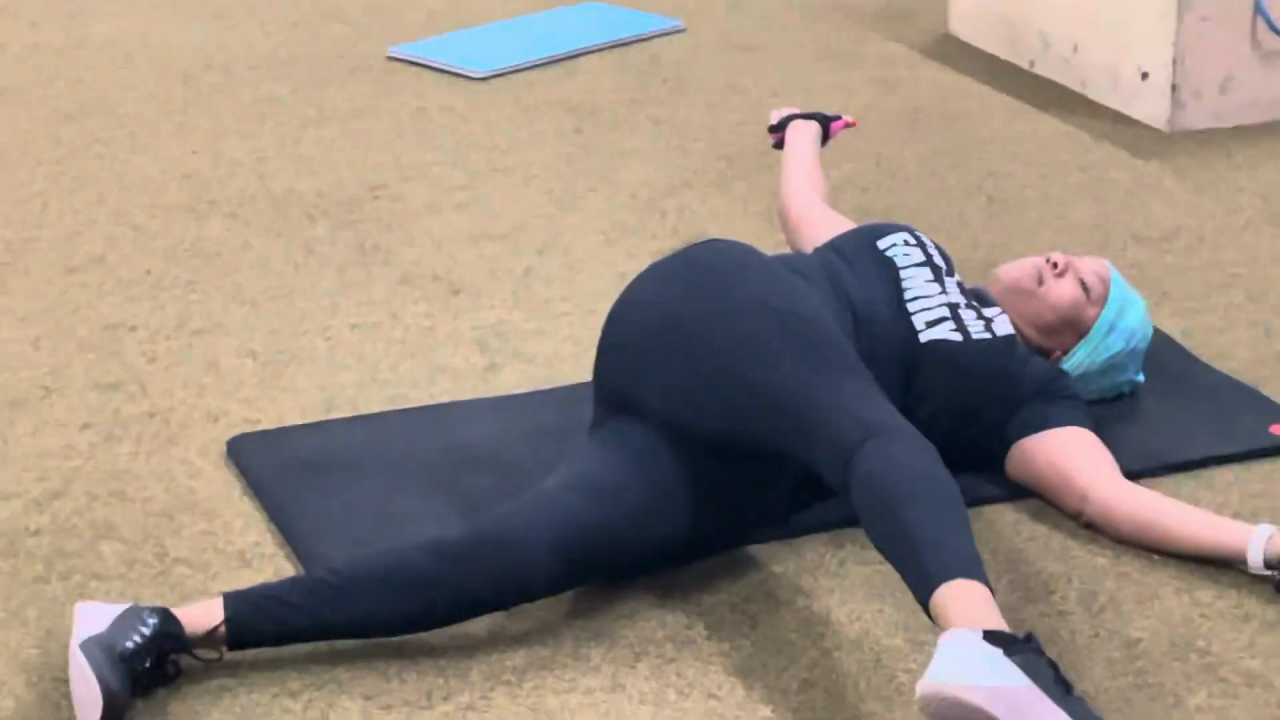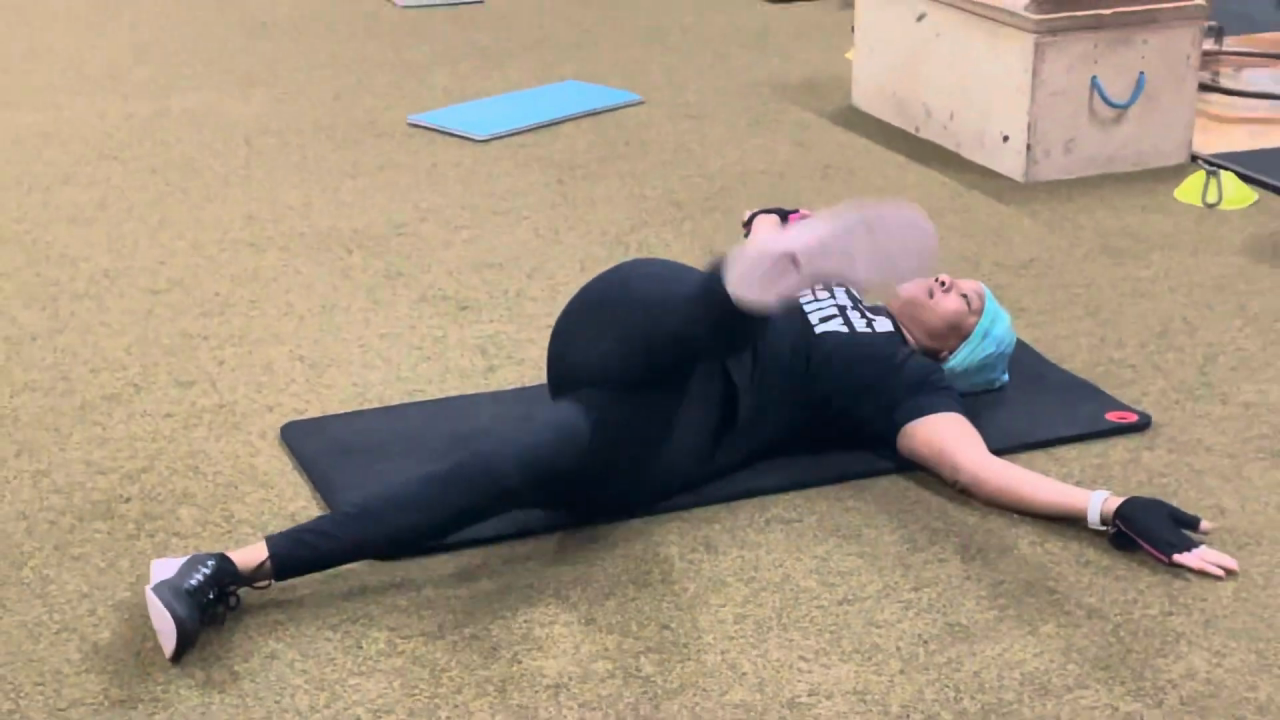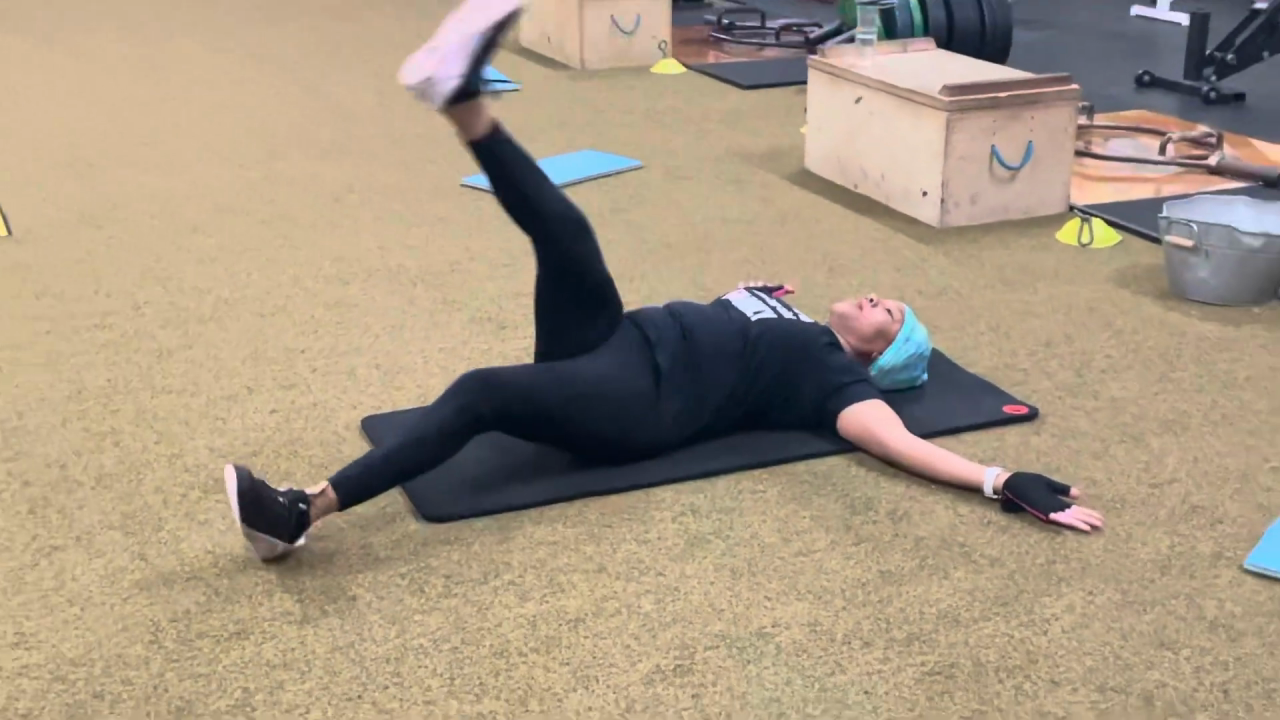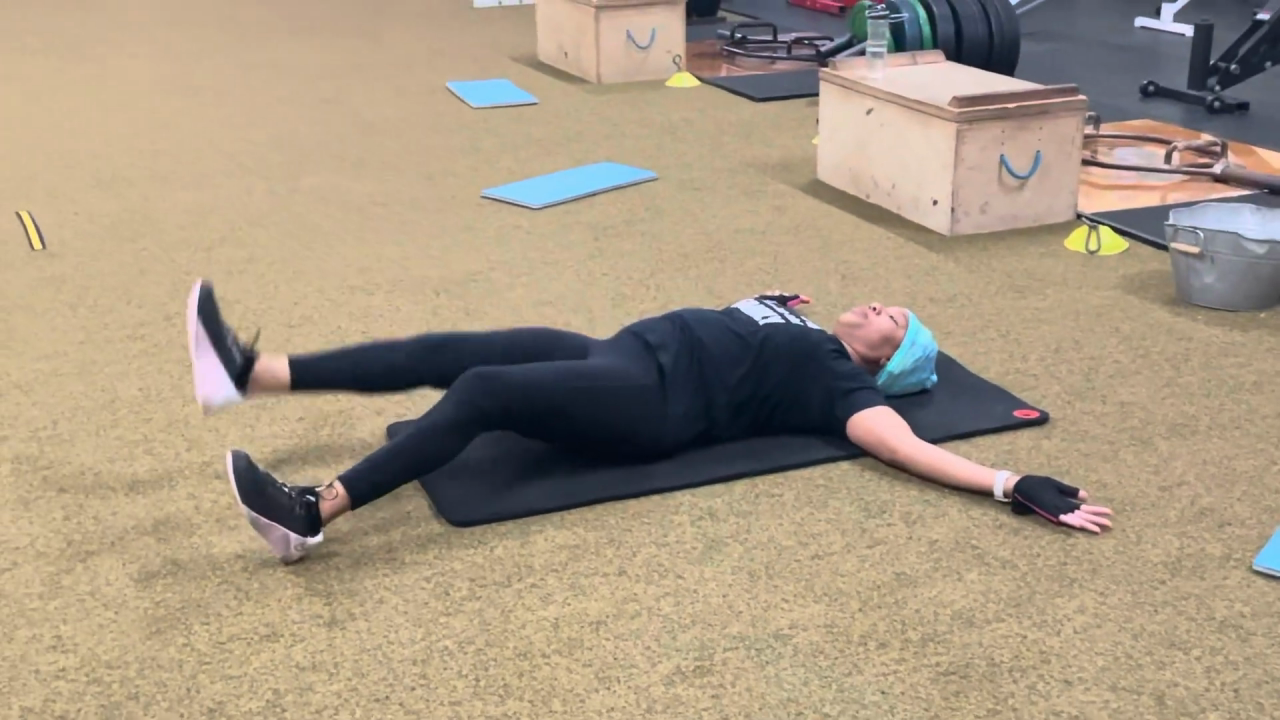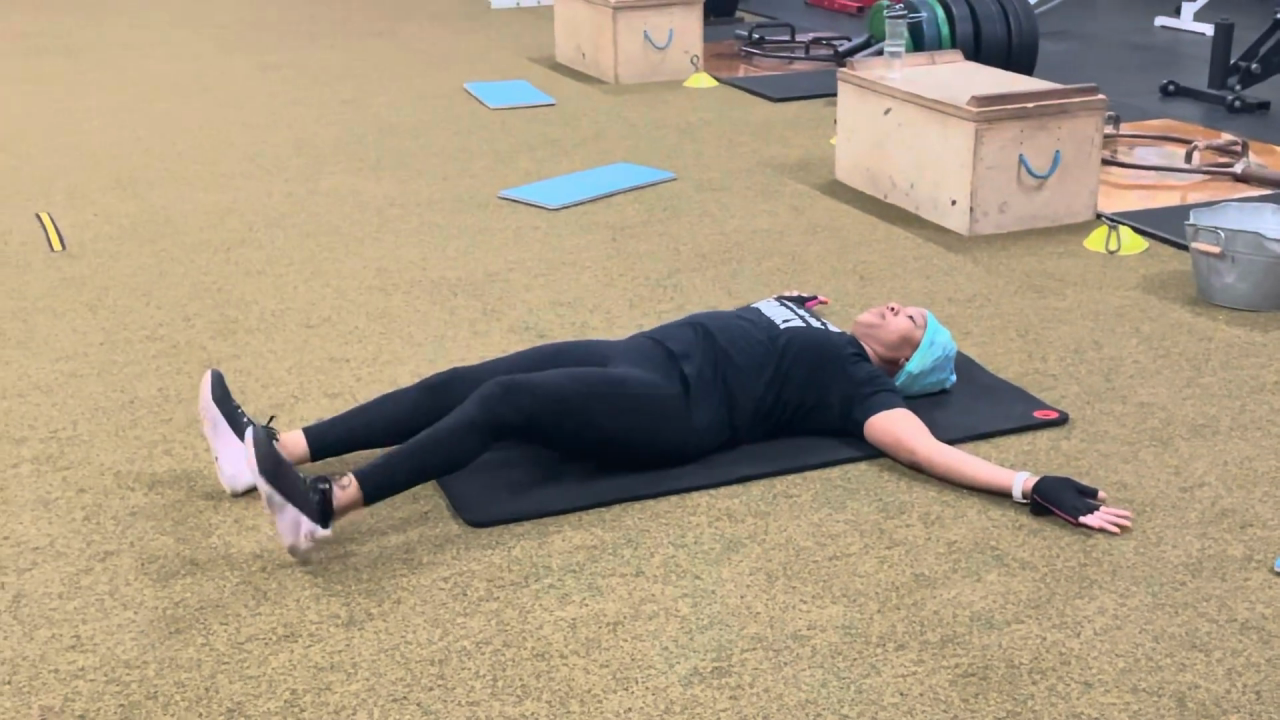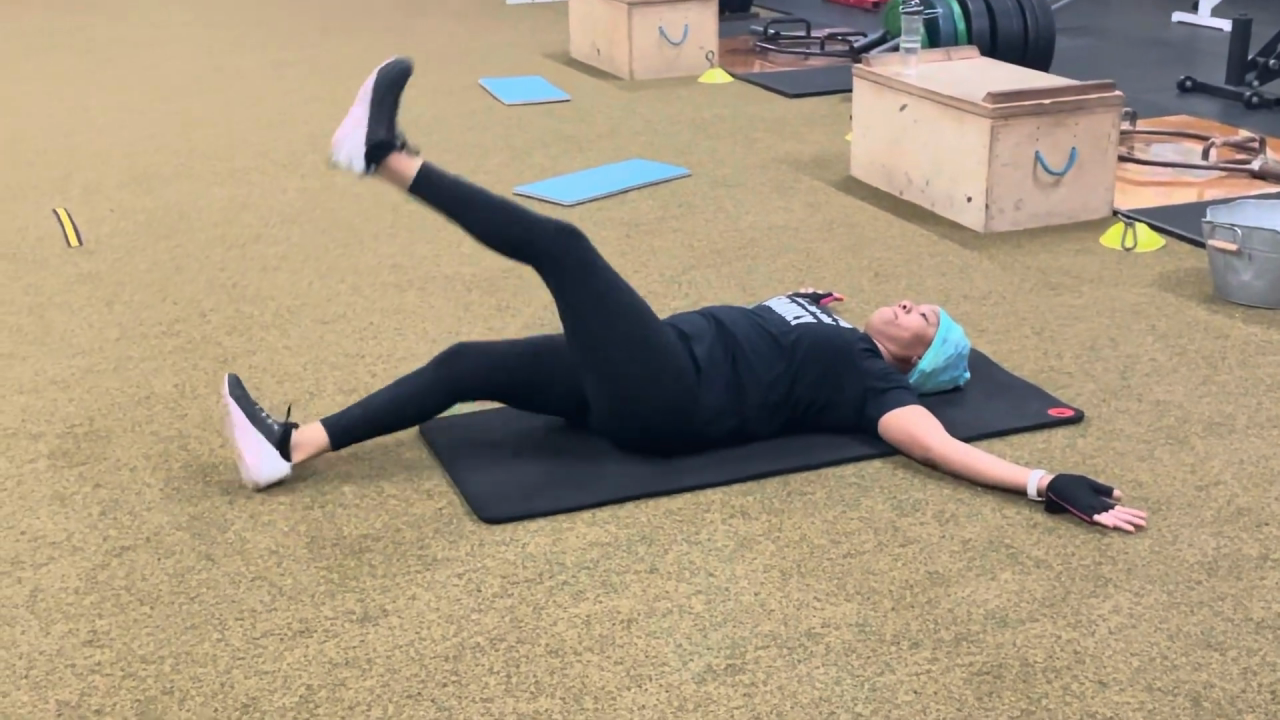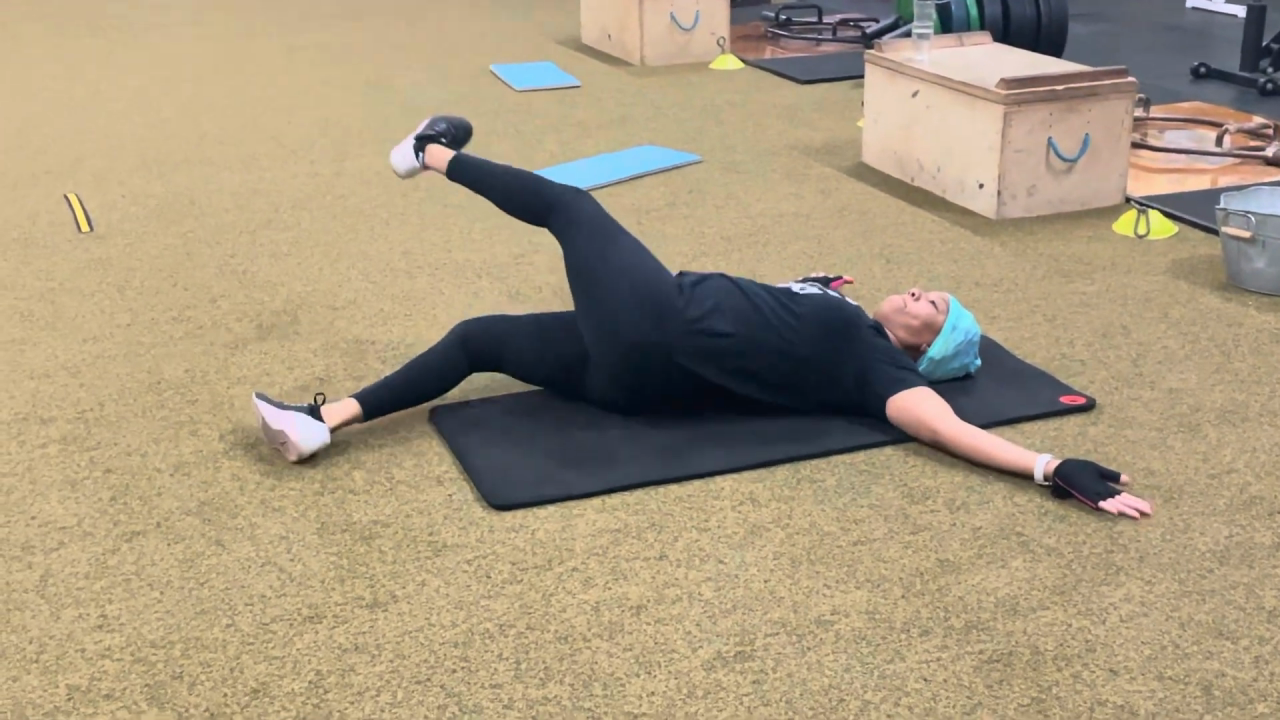
dt=0.5s
person 1, frame 1
left shoulder: (1016, 393)
right shoulder: (899, 246)
left elbow: (1106, 498)
right elbow: (804, 218)
right wrist: (799, 136)
left hip: (717, 474)
right hip: (706, 309)
left knee: (532, 550)
right knee: (869, 433)
person 1, frame 2
left shoulder: (912, 389)
right shoulder: (830, 302)
left elbow: (985, 470)
right elbow: (744, 283)
left wrist: (1115, 510)
right wrist: (766, 228)
left hip: (655, 436)
right hip: (631, 319)
left knee: (507, 468)
right knee: (730, 304)
left ankle: (231, 571)
person 1, frame 3
left shoulder: (837, 380)
right shoulder: (794, 323)
left elbow: (905, 447)
left wrist: (1008, 485)
right wrist: (752, 292)
left hip: (636, 404)
right hip: (615, 345)
left knee: (479, 396)
right knee: (564, 234)
left ankle: (299, 515)
person 1, frame 4
left shoulder: (841, 387)
right shoulder: (807, 334)
left elbow: (916, 450)
left wrist: (1020, 483)
right wrist: (767, 308)
left hip: (649, 407)
right hip: (620, 358)
left knee: (478, 390)
right knee: (447, 351)
left ankle: (311, 514)
right ankle: (248, 370)
person 1, frame 5
left shoulder: (862, 385)
right shoulder: (815, 329)
left elbow: (936, 454)
left wrist: (1037, 488)
right wrist: (780, 302)
left hip: (670, 409)
right hip: (637, 355)
left knee: (499, 404)
right knee: (460, 381)
left ankle: (322, 501)
right ankle: (270, 456)
person 1, frame 6
left shoulder: (877, 383)
right shoulder: (829, 331)
left elbow: (945, 448)
left wrist: (1053, 485)
right wrist: (798, 298)
left hip: (669, 403)
right hip: (646, 373)
left knee: (561, 243)
right knee: (465, 365)
left ankle: (385, 153)
right ankle: (287, 448)
person 1, frame 7
left shoulder: (882, 372)
right shoulder: (848, 330)
left elbow: (951, 430)
left wrist: (1055, 469)
right wrist: (810, 280)
left hip: (651, 338)
right hip: (647, 375)
left knee: (567, 202)
right knee: (478, 336)
left ankle: (435, 156)
right ankle: (321, 422)
